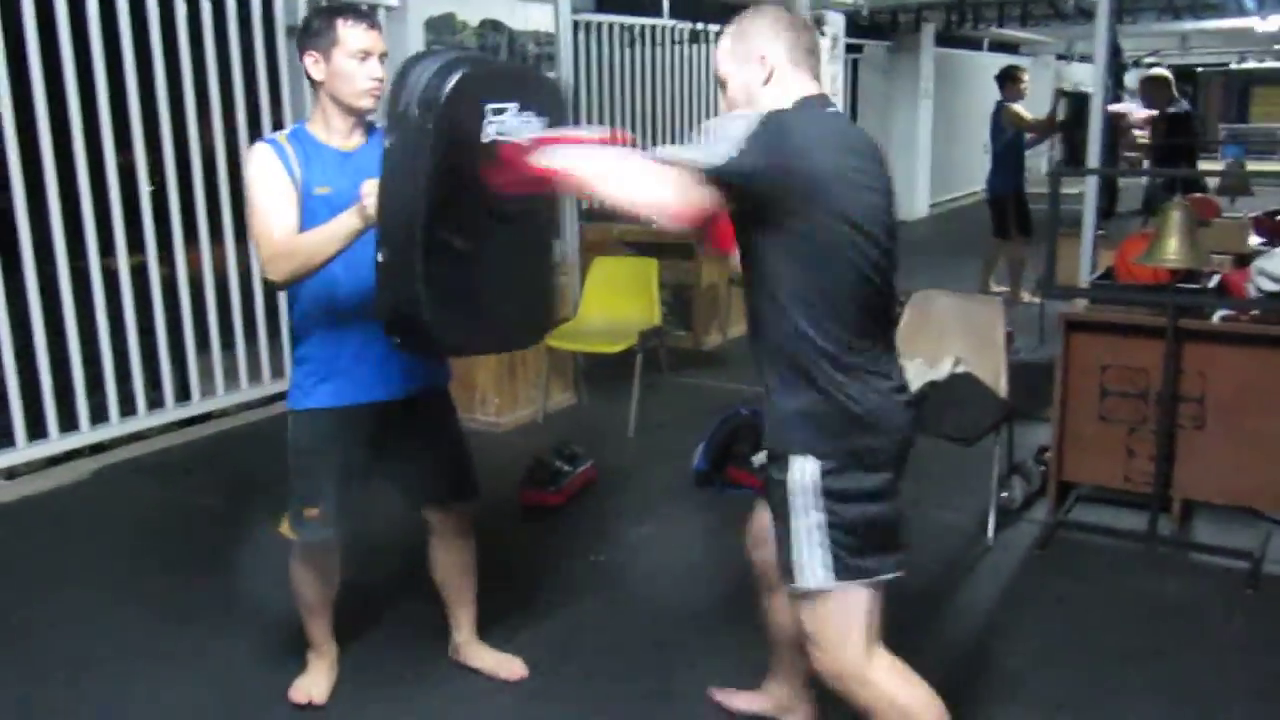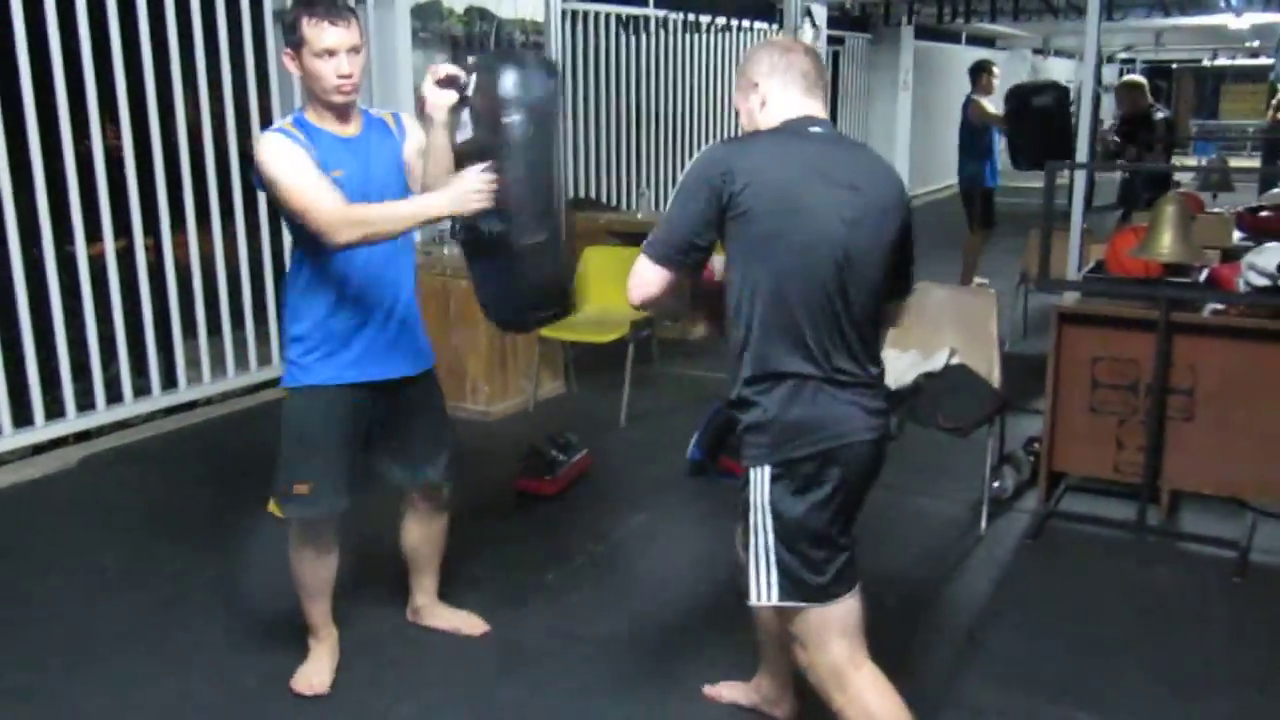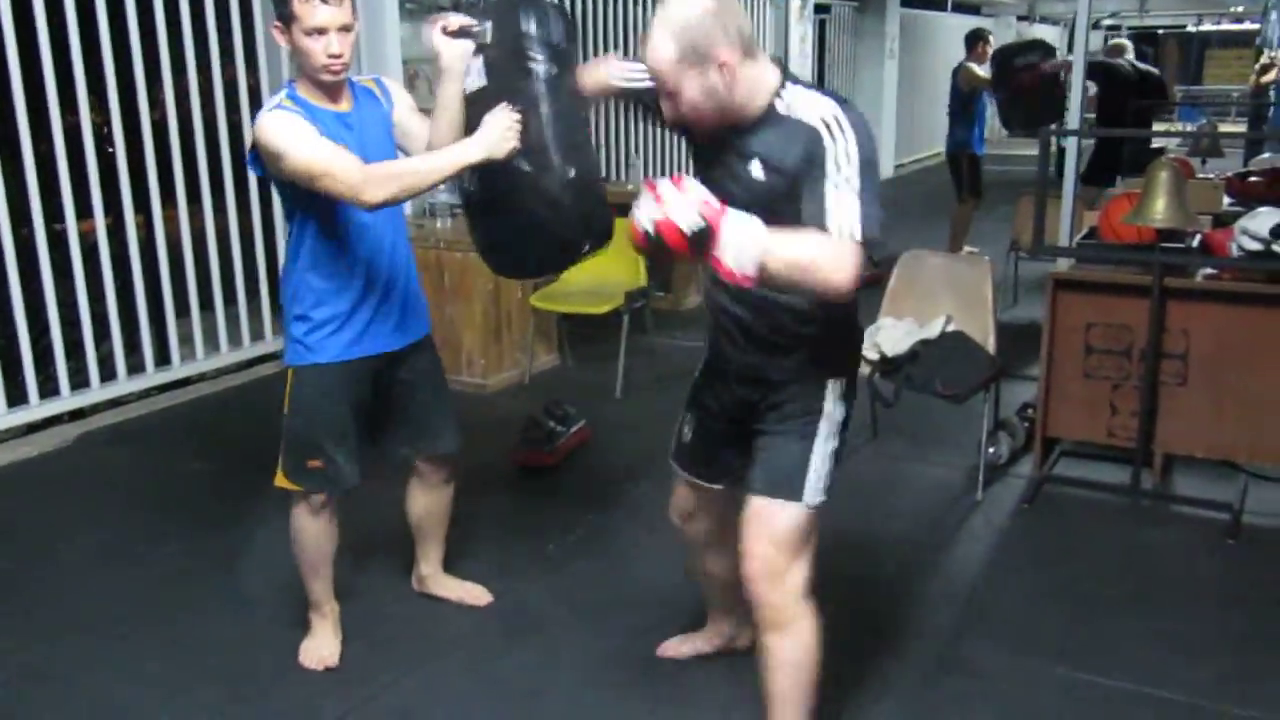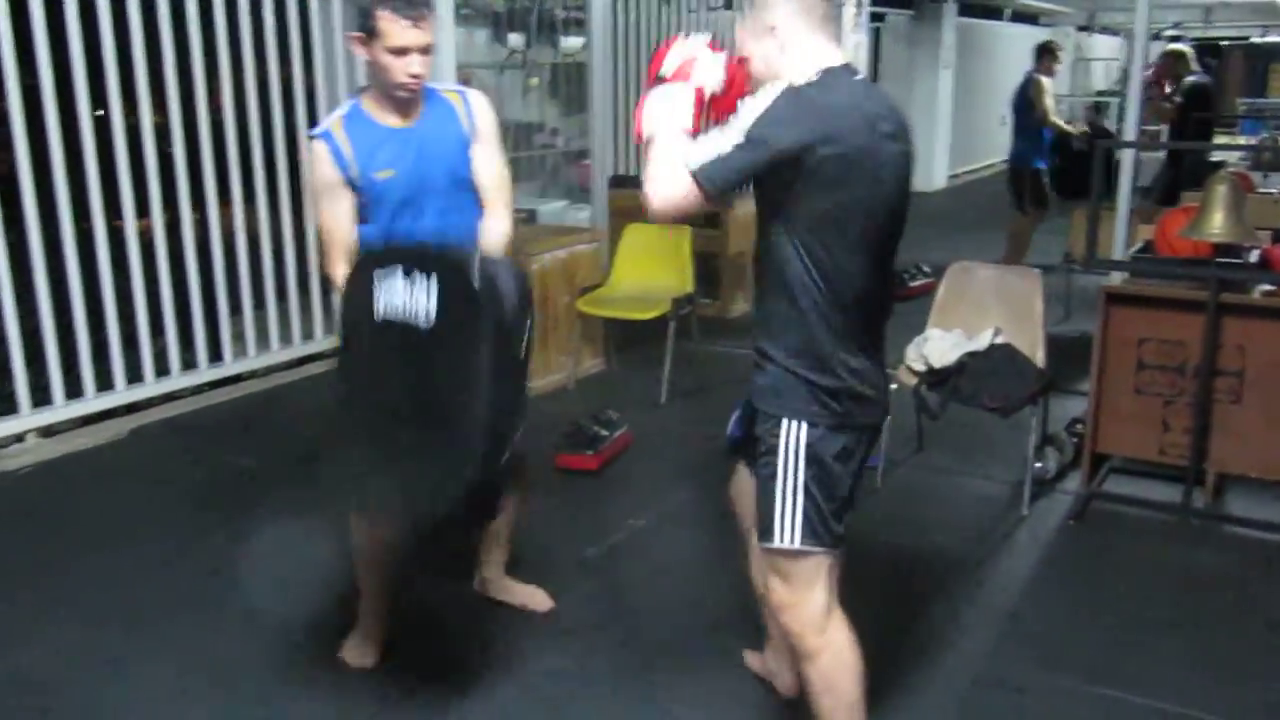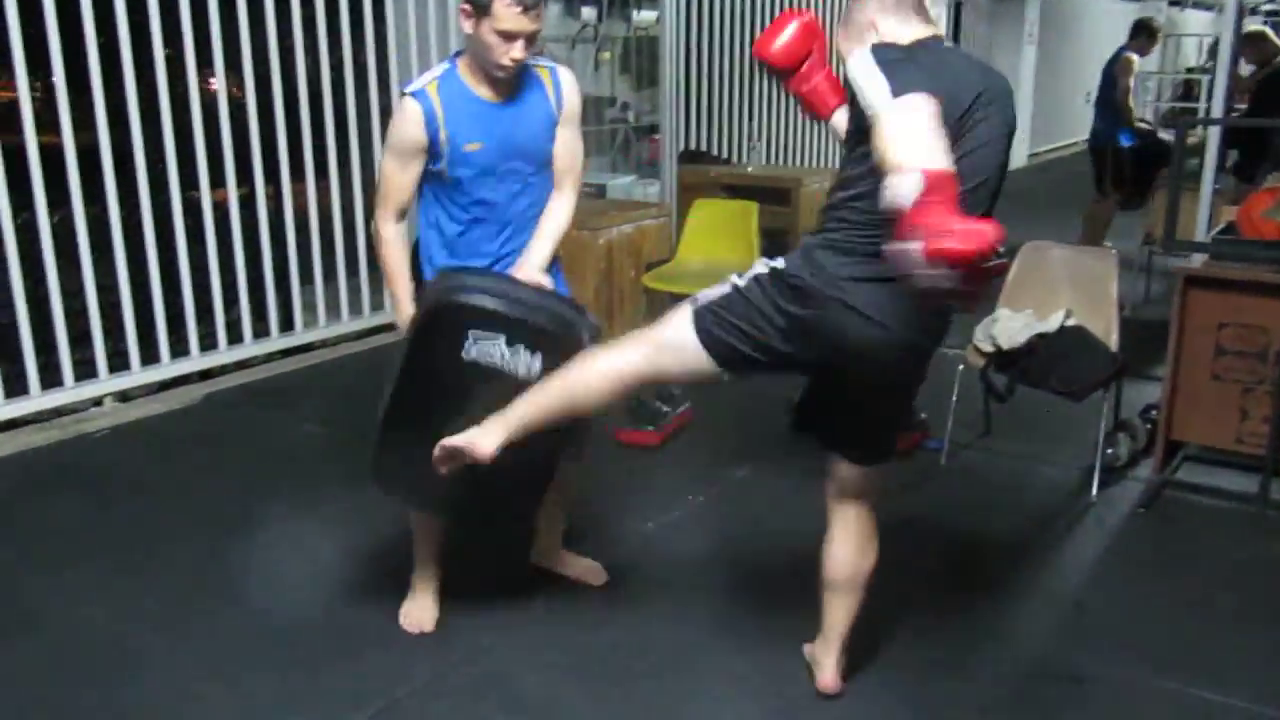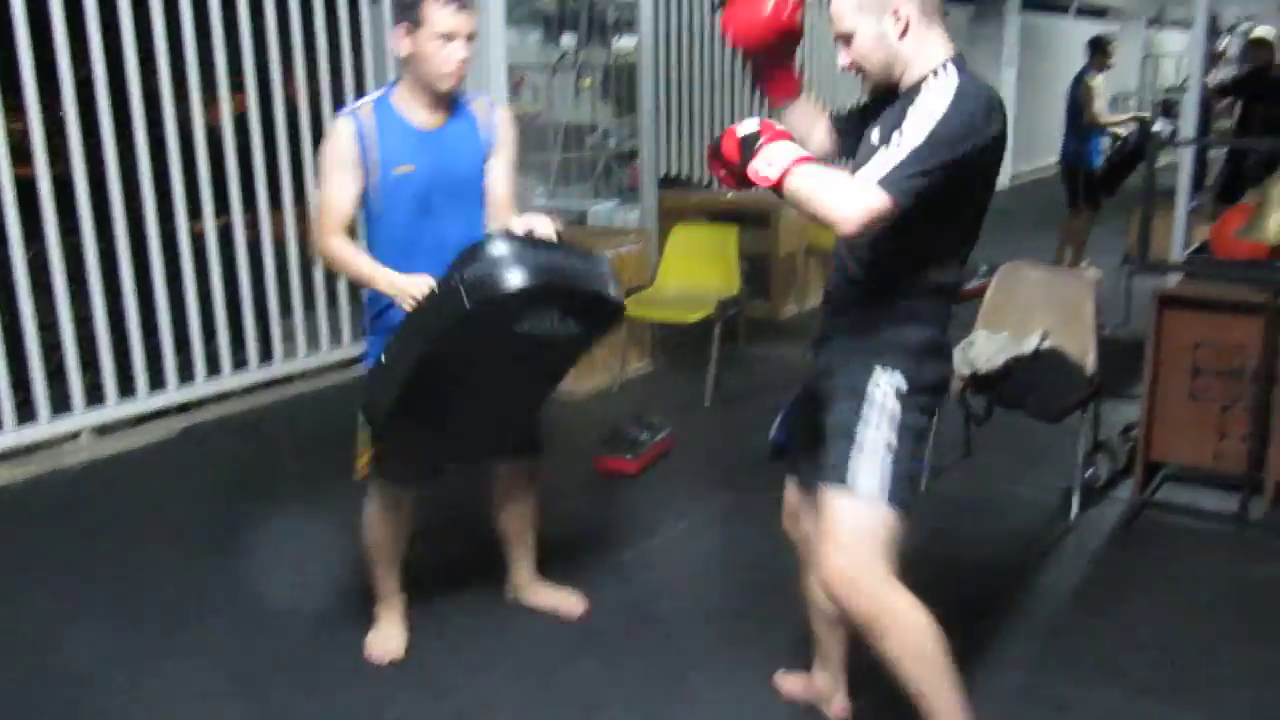
dt=0.4s
person 1, frame 1
left shoulder: (777, 136)
right shoulder: (849, 144)
left elbow: (667, 200)
left wrist: (556, 157)
left hip: (832, 419)
right hip: (853, 405)
left knee: (845, 650)
right knee: (767, 543)
person 1, frame 2
left shoulder: (728, 166)
right shoulder: (882, 178)
left elbow: (645, 288)
left hip: (793, 431)
right hip: (857, 420)
left knee: (832, 657)
right knee: (763, 547)
person 1, frame 3
left shoulder: (827, 128)
right shoulder: (713, 102)
left elbow: (837, 272)
right elbow: (608, 76)
left wrist: (717, 223)
left hip: (805, 377)
right hip: (730, 362)
left knee: (773, 572)
right knee: (693, 505)
right ankle: (728, 623)
person 1, frame 4
left shoulder: (792, 109)
right shoulder: (879, 112)
left elbow: (668, 196)
left wrist: (673, 104)
right wrist: (743, 124)
left hip: (811, 388)
right hip: (845, 374)
left knee: (798, 595)
right knee: (749, 498)
right ankle: (783, 660)
person 1, frame 5
left shoulder: (882, 60)
right shoulder: (990, 83)
left elbow: (906, 121)
left wrist: (928, 194)
right wrist: (807, 79)
left hip: (822, 289)
right hip: (904, 325)
left knee: (639, 355)
right knee: (850, 491)
left ankle: (493, 432)
right ankle: (829, 653)
person 1, frame 6
left shoulder: (956, 99)
right shoulder: (898, 99)
left elbow: (854, 210)
right elbow: (822, 141)
left wrist: (768, 155)
right wrist: (775, 67)
left hip: (890, 360)
right hip: (847, 351)
left knee: (852, 572)
right knee: (803, 515)
person 2, frame 1
right shoulder: (275, 157)
right elbow: (279, 264)
right wrist: (357, 217)
left hip: (414, 374)
right hip: (329, 387)
left knee: (450, 511)
right knee: (315, 534)
left ankle: (466, 638)
right ankle: (322, 651)
person 2, frame 2
left shoulder: (398, 130)
right shoulder: (281, 144)
left elbow: (428, 199)
right elbow: (339, 227)
left wrist: (439, 121)
right wrist: (451, 198)
left hip: (405, 352)
right hip: (325, 365)
left knee: (429, 488)
right knee: (313, 512)
left ankle: (424, 601)
right ankle: (321, 636)
person 2, frame 3
left shoulder: (382, 95)
right shoulder: (278, 123)
left elbow: (434, 154)
right elbow: (366, 187)
left wrist: (450, 72)
right wrist: (474, 148)
left hip: (403, 325)
right hip: (327, 339)
left knee: (434, 457)
right knee: (317, 486)
left ankle: (431, 570)
right ankle: (323, 611)
person 2, frame 4
left shoulder: (469, 110)
right shoulder: (334, 143)
left elbow: (498, 206)
right elbow: (340, 260)
left wrist: (488, 269)
left hip: (473, 324)
left ankle: (492, 573)
right ankle: (372, 607)
person 2, frame 5
left shoulder: (558, 87)
right shoulder: (421, 105)
left elbow: (564, 187)
right elbow: (389, 218)
left wrist: (532, 263)
right wrist: (408, 315)
left hip: (537, 290)
left ankle: (549, 543)
right ankle: (424, 572)
person 2, frame 6
left shoulder: (491, 120)
right shoulder: (357, 129)
left elbow: (498, 215)
right elbow: (328, 240)
left wrist: (525, 229)
right wrist: (392, 283)
right hip: (405, 337)
left knee: (519, 460)
right knee: (391, 484)
left ankle: (523, 579)
right ankle: (389, 605)
person 3, frame 1
left shoulder: (1006, 110)
right shoulder: (1009, 111)
left elbow: (1023, 143)
right elbow: (1042, 129)
left wrist: (1047, 132)
right wrist: (1056, 101)
left hip: (1003, 185)
right hip: (1008, 186)
left knee: (1003, 238)
right knee: (1020, 238)
left ankle: (987, 282)
right ankle: (1017, 291)
person 3, frame 2
left shoulder: (979, 103)
right shoulder: (977, 104)
left elbow: (999, 126)
right elbow: (1005, 123)
left hip: (980, 178)
right hip: (978, 180)
left knee: (979, 231)
right knee: (980, 231)
left ankle: (968, 278)
right ankle: (965, 283)
person 3, frame 3
left shoulder: (970, 71)
right shoulder: (967, 70)
left elbow: (991, 89)
left hip: (966, 145)
right hip: (965, 146)
left knee: (966, 200)
right knee: (970, 200)
left ankle: (956, 246)
right ankle: (955, 250)
person 3, frame 4
left shoulder: (1028, 81)
right shoulder: (1040, 82)
right elbow: (1047, 118)
left wrist: (1062, 126)
right wrist: (1071, 130)
left hip: (1024, 157)
right hip: (1030, 160)
left knee: (1024, 213)
right knee: (1034, 212)
left ankle: (1010, 260)
right ankle: (1012, 263)
person 3, frame 5
left shoulder: (1119, 56)
right shoulder: (1129, 59)
right elbow: (1124, 101)
left wrist: (1131, 125)
left hip: (1104, 135)
right hip: (1111, 139)
left knee: (1104, 194)
right knee: (1112, 196)
left ankle: (1088, 241)
right ankle: (1091, 245)
person 3, frame 6
left shoulder: (1087, 78)
right shoulder: (1090, 82)
right elbow: (1095, 121)
left wrist: (1118, 125)
right wrist: (1129, 117)
left hip: (1078, 156)
right hip: (1081, 158)
left knee: (1077, 212)
right knee: (1086, 212)
left ankle: (1062, 260)
right ankle: (1074, 265)
